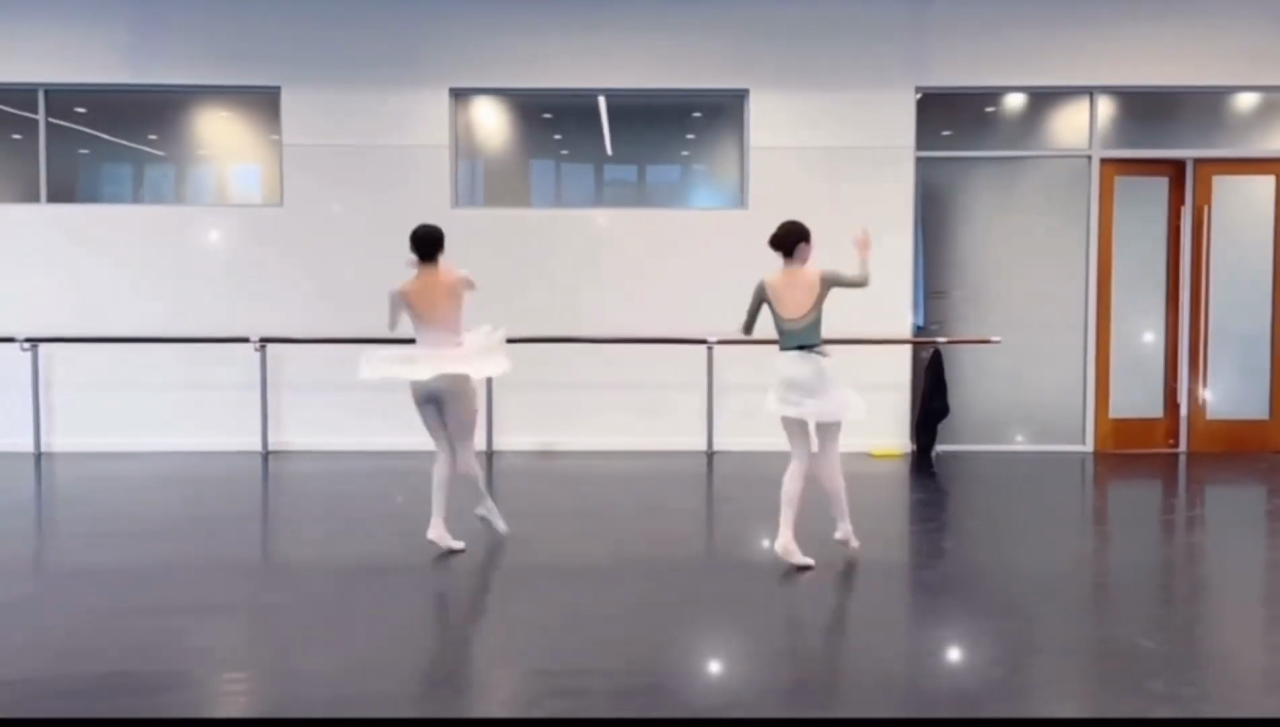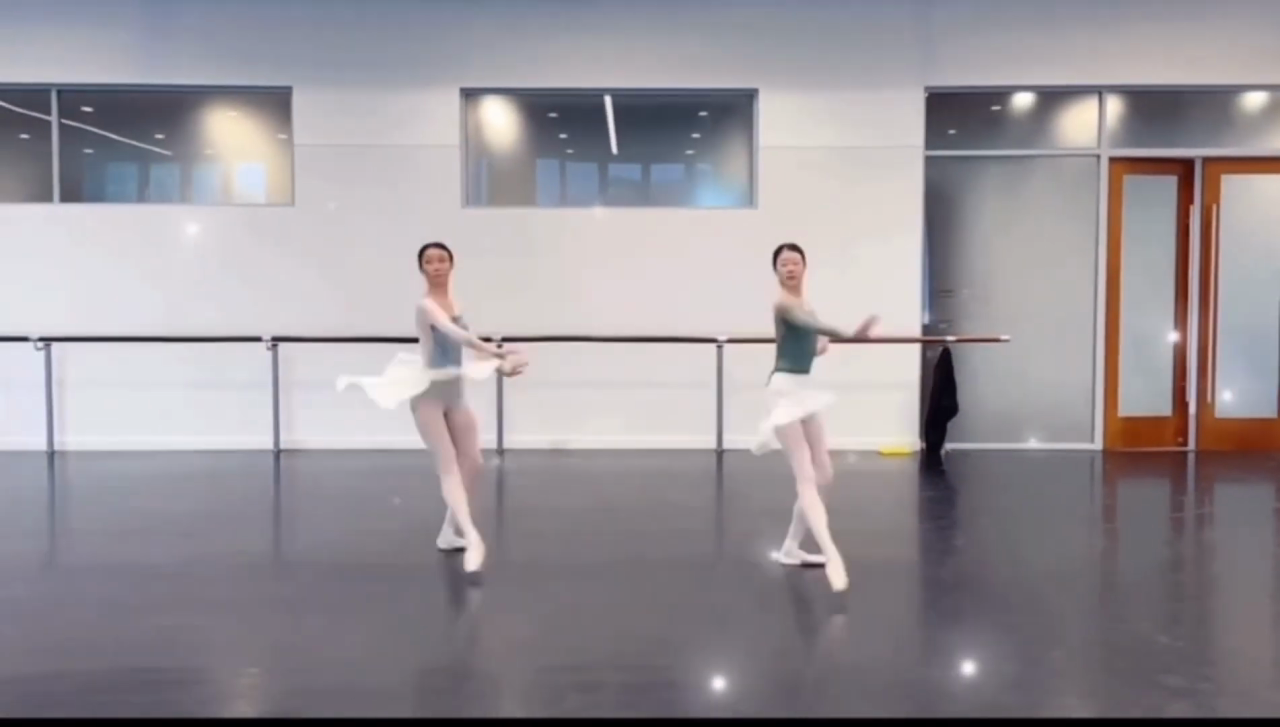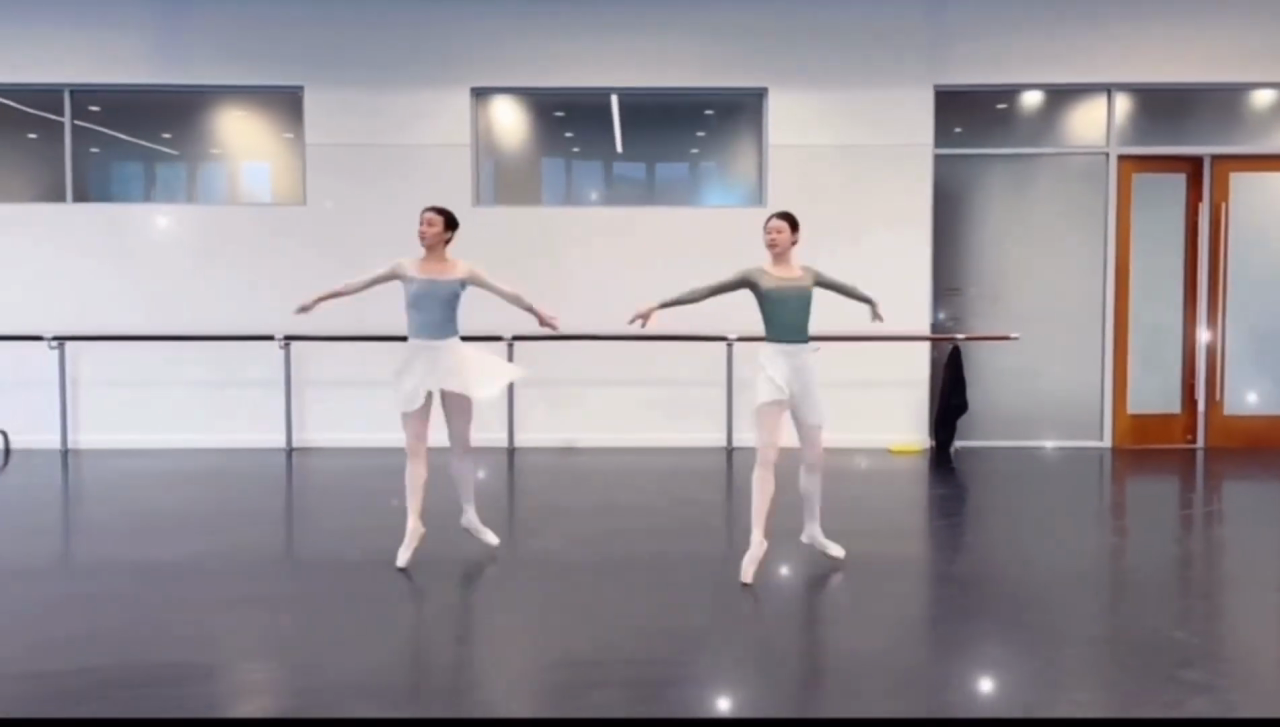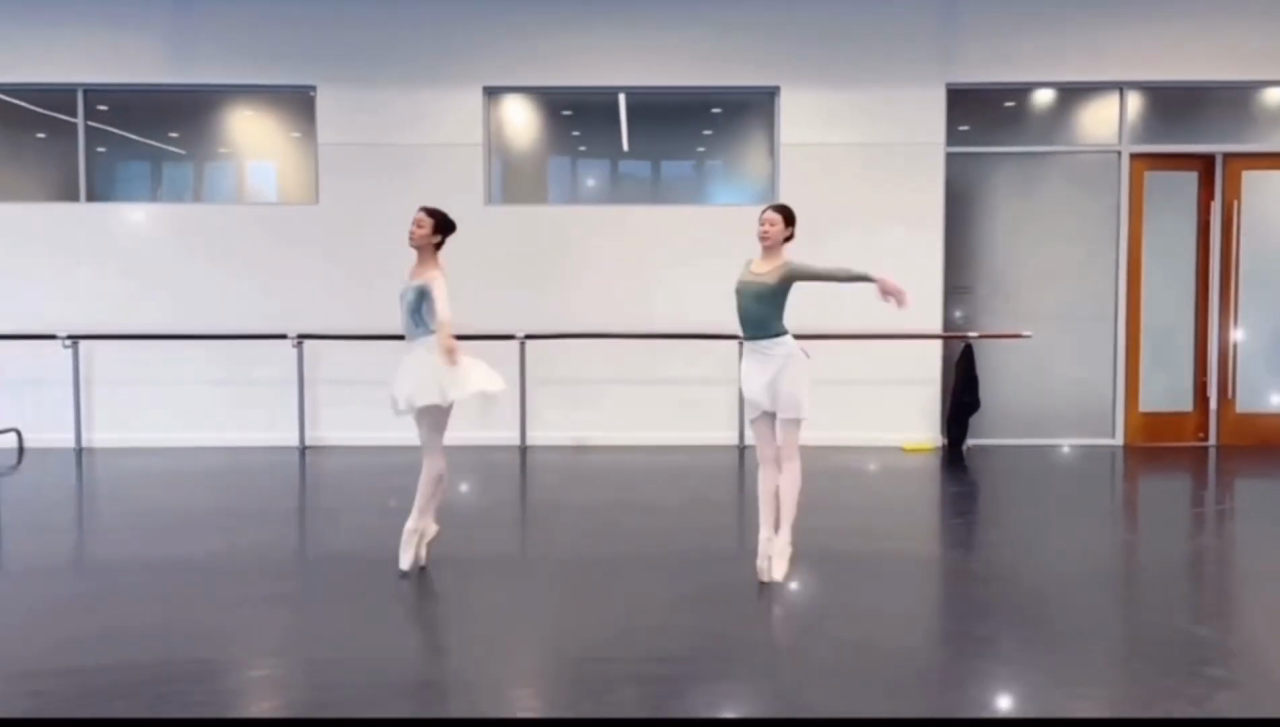
dt=0.2s
person 1, frame 1
left shoulder: (766, 285)
right shoulder: (820, 276)
left elbow: (747, 329)
right elbow: (863, 278)
left wrist: (747, 327)
right wrist: (863, 251)
left hip: (787, 371)
right hip: (816, 368)
left knee: (800, 460)
right knee: (828, 459)
left ankle: (786, 536)
right ankle: (845, 528)
person 1, frame 2
left shoulder: (801, 304)
right shoulder: (784, 306)
right elbow: (811, 325)
left wrist: (818, 343)
right wrist: (849, 334)
left hip: (802, 390)
right hip: (786, 391)
left knee: (823, 475)
right knee: (806, 480)
left ankle: (791, 547)
right ankle: (831, 555)
person 1, frame 3
left shoulder: (809, 275)
right shoulder: (754, 274)
left elbow: (842, 287)
right elbow: (704, 291)
left wrist: (871, 302)
right wrist: (657, 306)
left hip: (802, 363)
right hip: (772, 362)
left knee: (814, 458)
right knee: (766, 457)
left ankle: (813, 530)
right ankle: (756, 541)
person 1, frame 4
left shoulder: (790, 267)
right shoulder: (749, 267)
left elbow: (838, 273)
left wrist: (876, 278)
left hip: (780, 356)
right hip: (754, 360)
left knee: (788, 456)
right knee: (767, 458)
left ankle: (782, 539)
right ankle: (767, 538)
person 2, frame 1
left shoulder: (403, 291)
right shoulder: (455, 278)
left elbow: (392, 324)
right elbow: (470, 284)
left hip: (422, 376)
right hip: (456, 373)
left knee: (446, 452)
right knee: (462, 452)
left ankle: (439, 525)
person 2, frame 2
left shoulder: (451, 304)
right shoulder: (425, 304)
left elbow: (467, 337)
right elbow: (456, 336)
left wrist: (501, 357)
right wrist: (498, 355)
left hip: (456, 391)
right hip: (427, 393)
left knee: (474, 466)
right knee: (449, 468)
left ankle: (450, 533)
right ankle: (473, 536)
person 2, frame 3
left shoulder: (464, 271)
right shoulder: (405, 268)
left elbow: (507, 294)
right elbow: (360, 283)
left wrist: (537, 313)
right wrist: (320, 298)
left hip: (453, 361)
right hip: (418, 363)
left knee: (461, 447)
right knee: (415, 451)
left ankle: (469, 514)
right ankle: (413, 526)
person 2, frame 4
left shoulder: (434, 276)
right shoulder: (420, 270)
left elbow: (442, 303)
left wrist: (445, 332)
left hip: (430, 364)
right hip: (420, 362)
left knee: (431, 449)
right knee: (431, 449)
left ankle: (417, 524)
right ankle: (424, 522)
